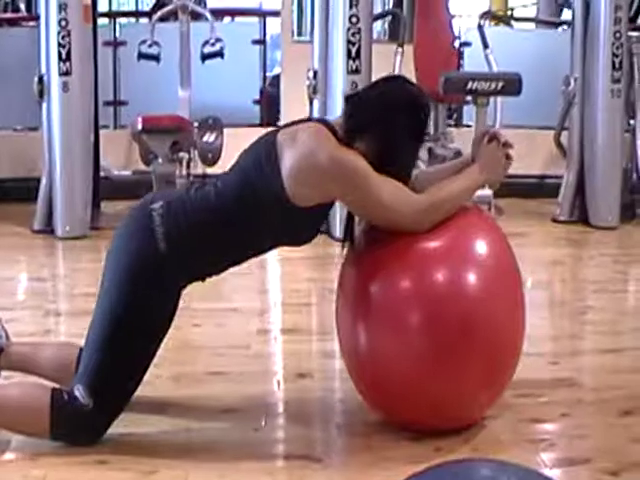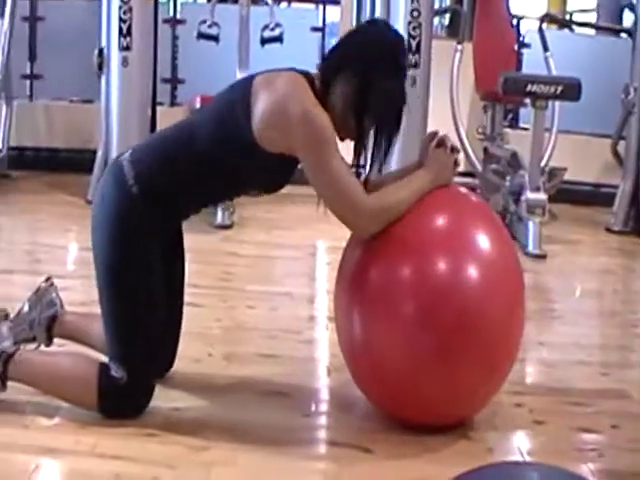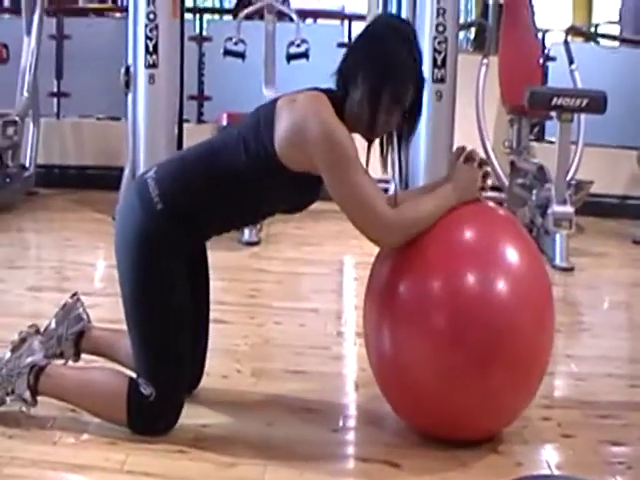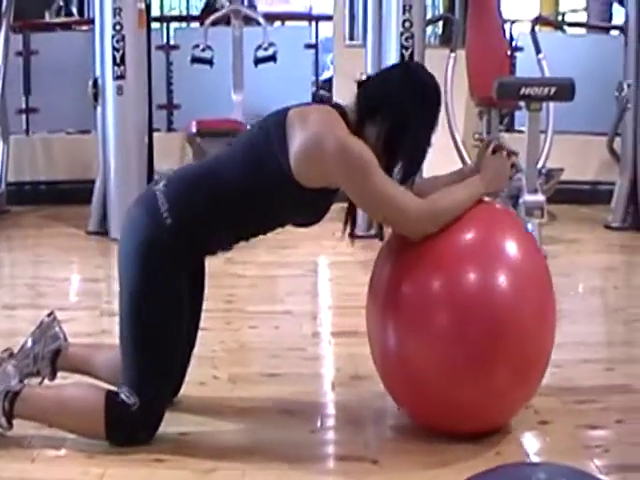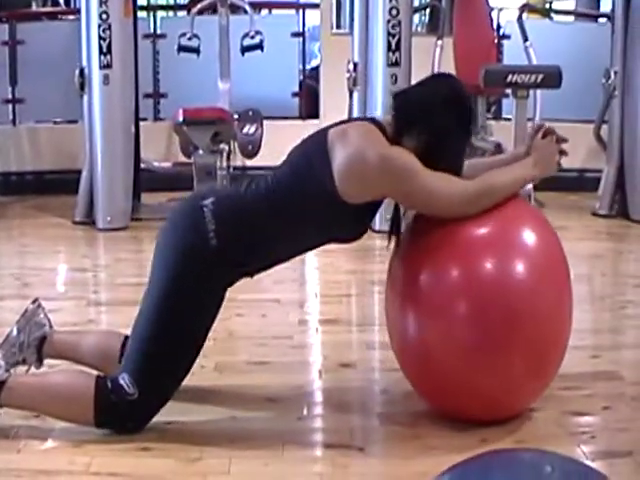
dt=1s
person 1, frame 1
left shoulder: (322, 138)
right shoulder: (329, 160)
left elbow: (397, 189)
right elbow: (415, 214)
left wrist: (466, 163)
right wrist: (480, 173)
left hip: (158, 237)
right hip: (154, 253)
left knee: (105, 370)
right knee: (84, 418)
person 1, frame 2
left shoulder: (302, 95)
right shoulder: (299, 108)
left elbow: (350, 193)
right elbow: (361, 217)
left wrist: (416, 168)
right wrist: (428, 177)
left hip: (153, 205)
right hip: (130, 205)
left knee: (156, 358)
right knee: (127, 393)
left ankle: (49, 316)
person 1, frame 3
left shoulder: (325, 114)
right shoulder: (320, 126)
left elbow: (376, 206)
right elbow: (386, 230)
left wrist: (445, 184)
right wrist: (456, 191)
left hip: (176, 223)
right hip: (154, 224)
left knee: (184, 374)
right knee: (156, 409)
left ankle: (75, 333)
person 1, frame 4
left shoulder: (335, 124)
right shoulder: (335, 143)
left elbow: (400, 192)
right elbow: (414, 220)
left wrist: (472, 172)
right wrist: (484, 184)
left hip: (176, 230)
right hip: (161, 236)
left knee: (159, 384)
right knee: (134, 420)
left ankle: (54, 349)
person 1, frame 5
left shoulder: (371, 135)
right shoulder: (377, 158)
left elbow: (448, 174)
right elbow: (464, 198)
left wrist: (519, 155)
right wrist: (533, 168)
left hip: (207, 230)
right hip: (204, 247)
left knee: (149, 357)
right knee: (129, 405)
